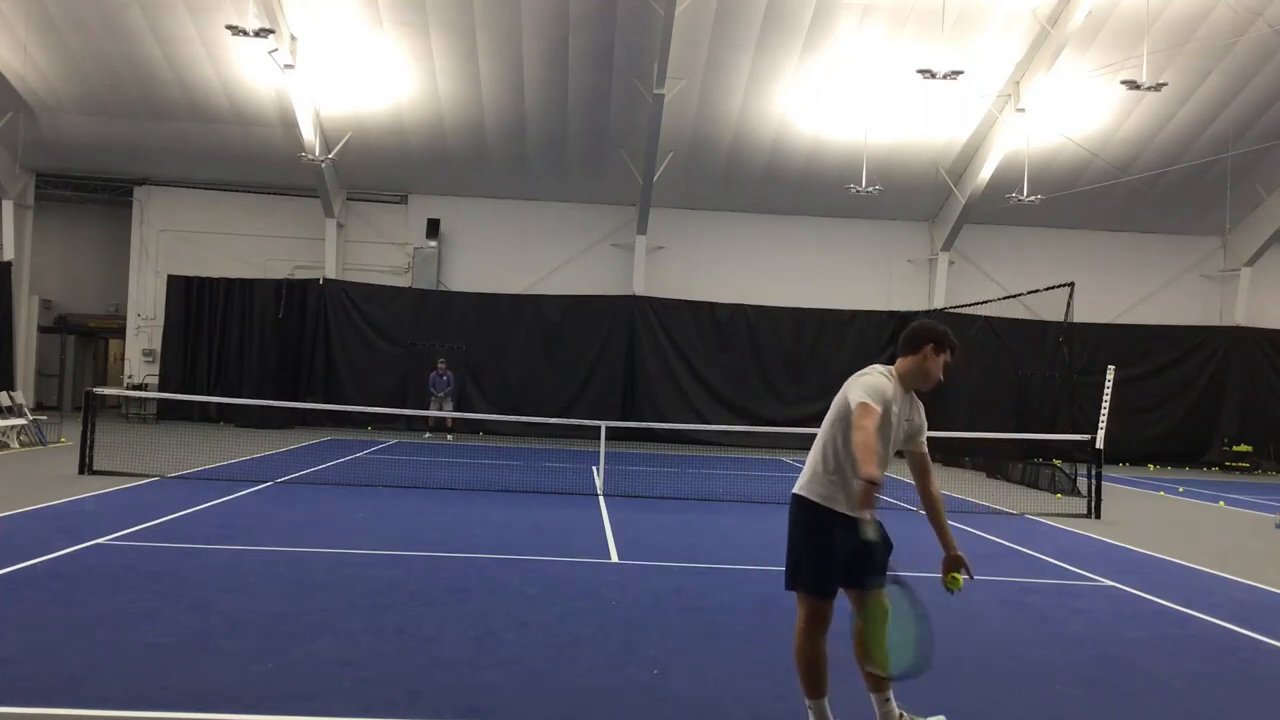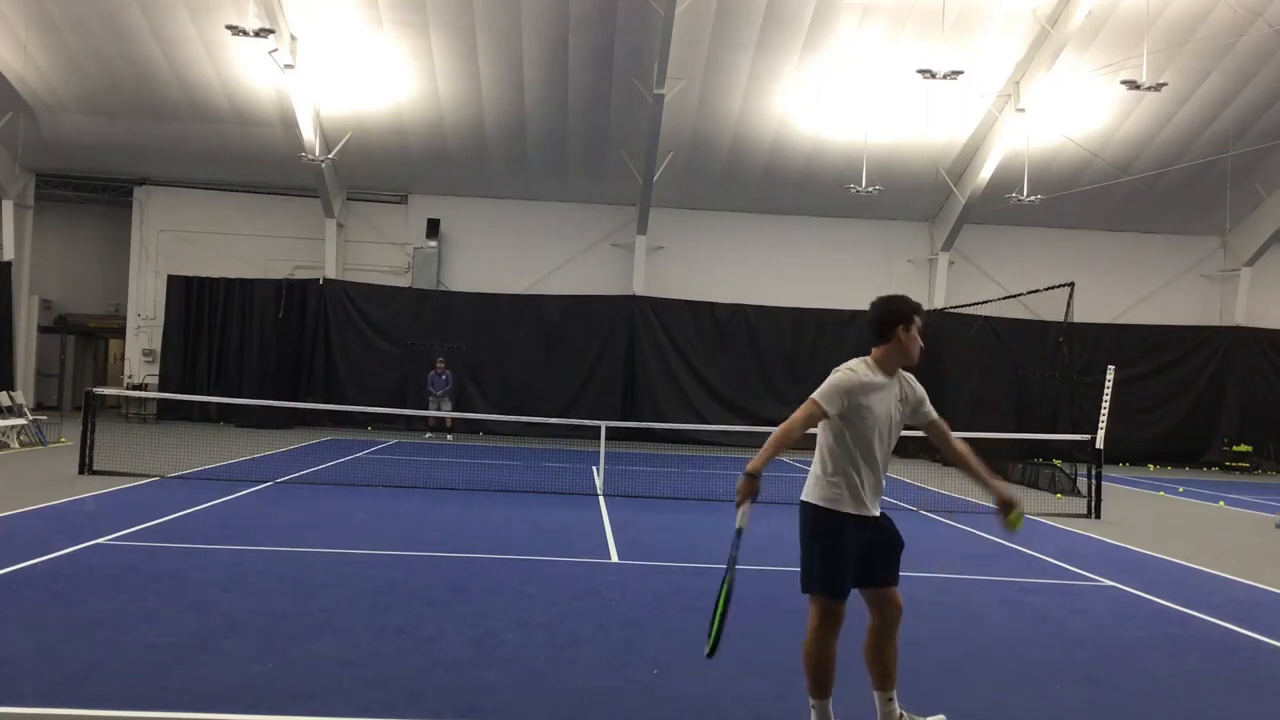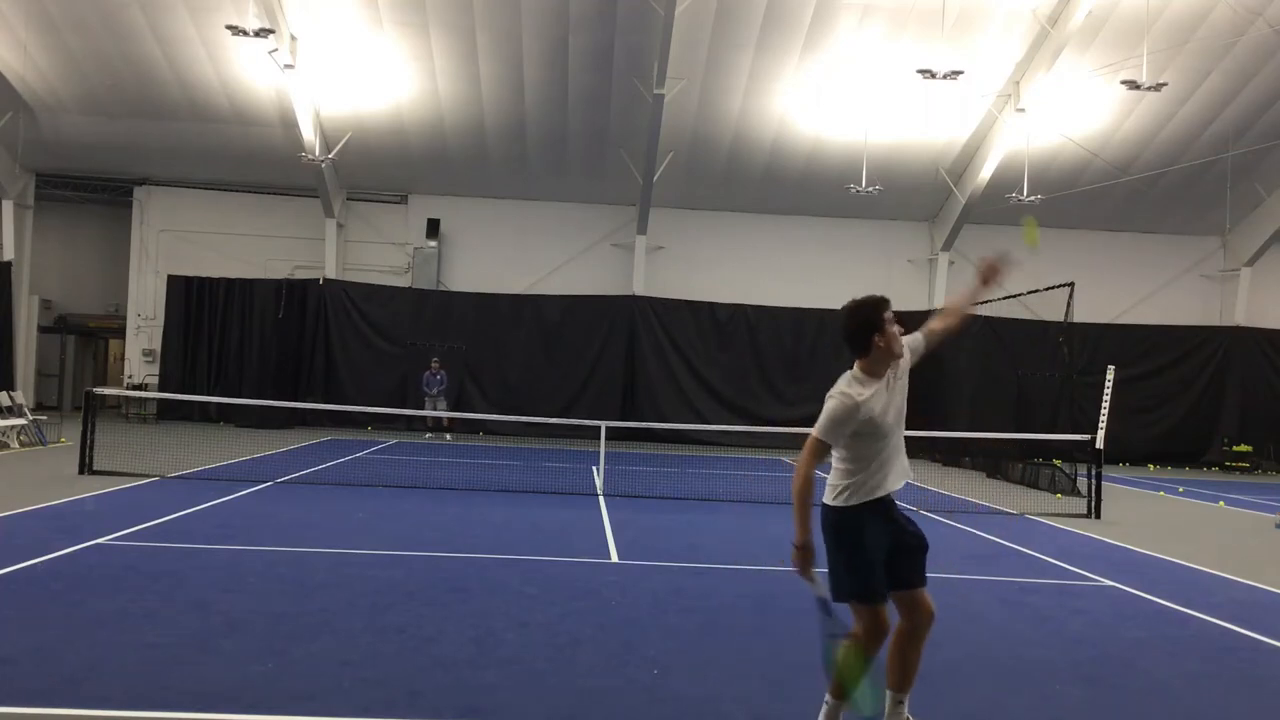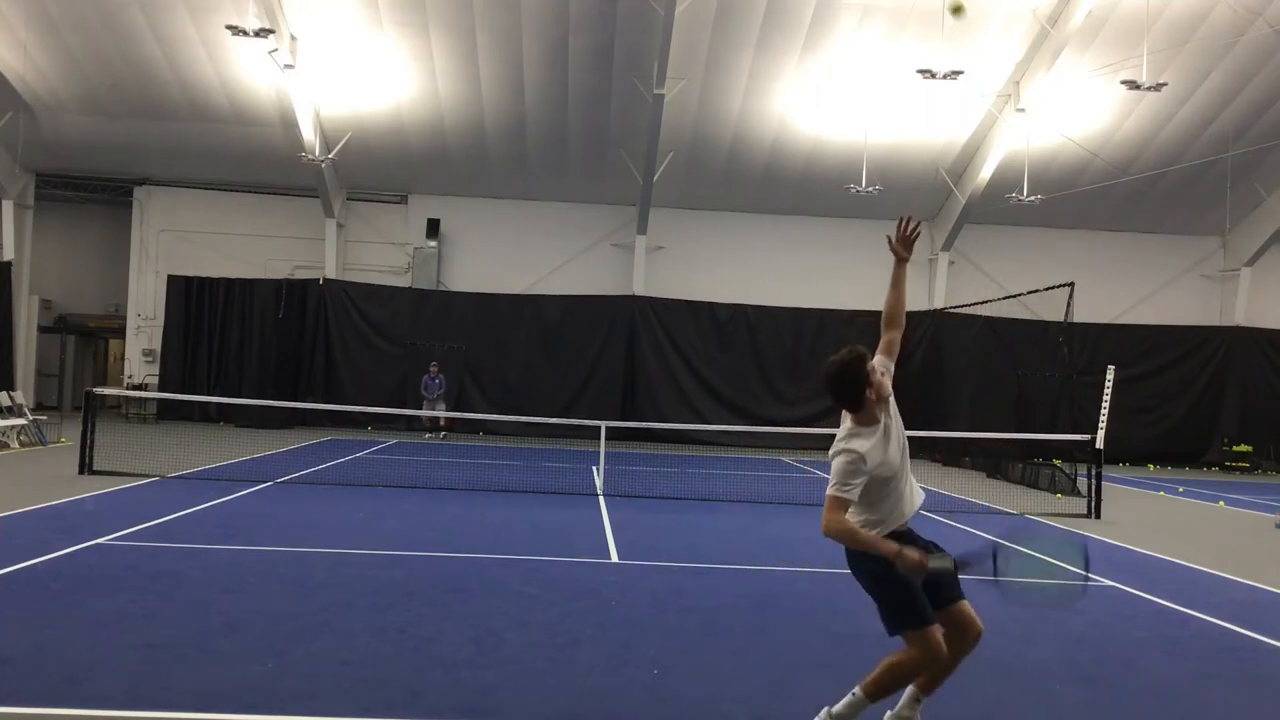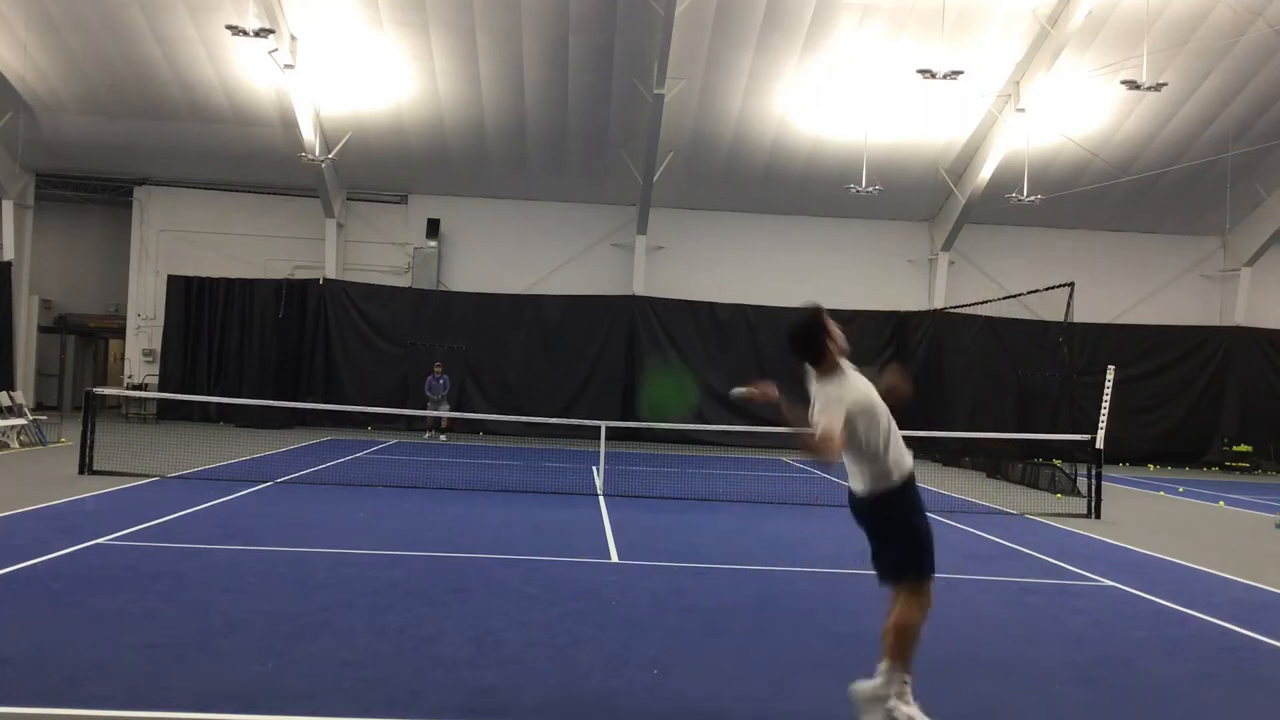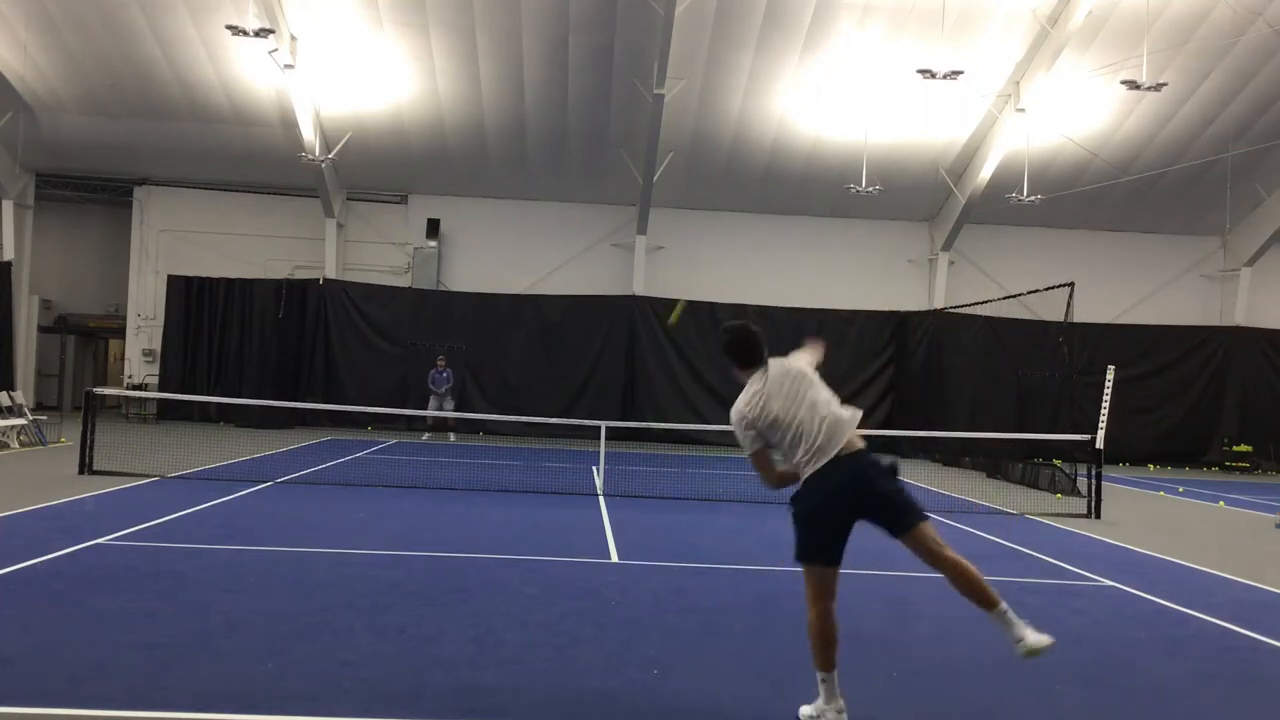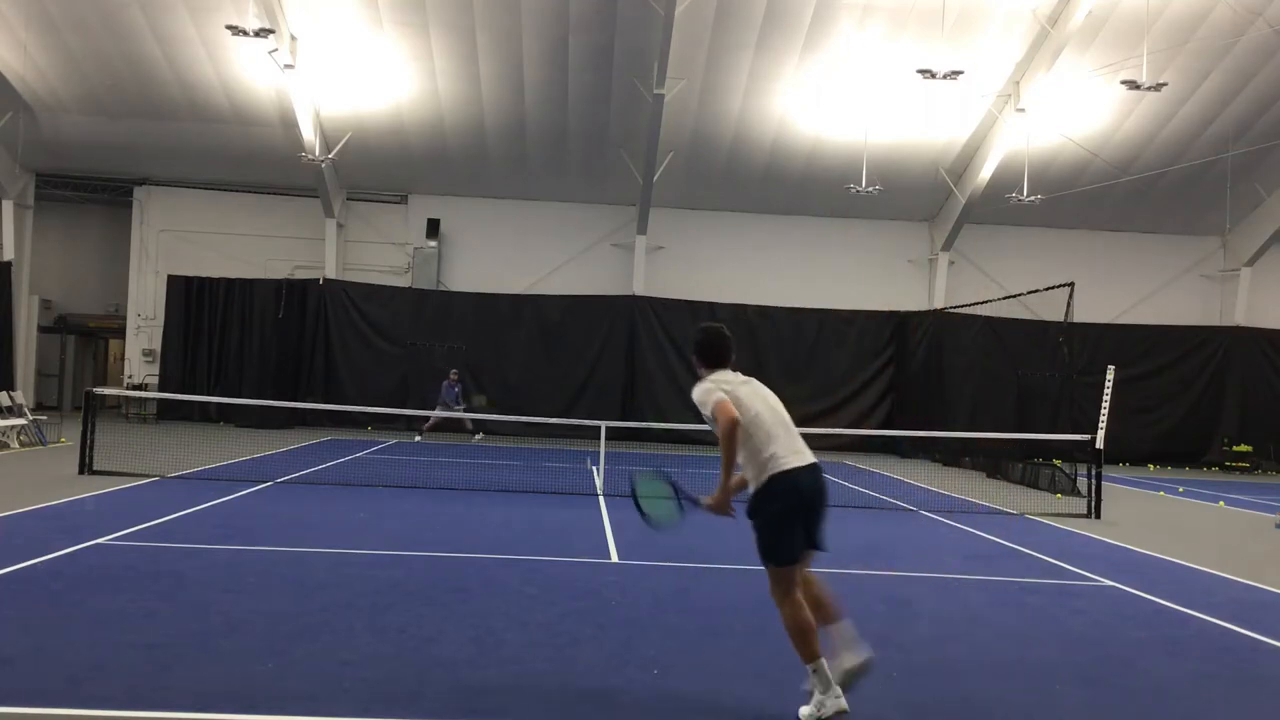
dt=0.3s
person 1, frame 1
left shoulder: (913, 409)
right shoulder: (874, 381)
left elbow: (926, 481)
right elbow: (863, 428)
left wrist: (949, 548)
right wrist: (869, 475)
left hip: (858, 514)
right hip: (818, 507)
left knee: (873, 613)
right knee: (815, 617)
person 1, frame 2
left shoulder: (908, 387)
right shoulder: (850, 379)
left elbow: (948, 441)
right elbow: (797, 422)
left wrist: (993, 486)
right wrist: (755, 469)
left hip: (870, 514)
right hip: (828, 512)
left knee: (888, 609)
right knee: (827, 617)
person 1, frame 3
left shoulder: (900, 357)
right shoulder: (848, 398)
left elbow: (938, 325)
right elbow: (806, 462)
left wrist: (979, 285)
right wrist: (801, 535)
left hip: (885, 508)
right hip: (851, 516)
left knee: (919, 613)
right knee: (872, 626)
person 1, frame 4
left shoulder: (878, 396)
right shoulder: (853, 450)
left elbow: (892, 326)
right elbow: (832, 524)
left wrist: (900, 263)
right wrist: (891, 552)
left hip: (905, 534)
right hip: (877, 551)
left knee: (968, 631)
right knee: (929, 651)
person 1, frame 5
left shoulder: (833, 372)
right shoulder: (833, 395)
right elbow: (825, 445)
left wrist: (881, 388)
left hip: (878, 491)
right hip: (890, 495)
left knee: (909, 593)
right knee: (914, 594)
person 1, frame 6
left shoulder: (743, 408)
right shoulder: (794, 367)
left elbow: (768, 475)
right elbow: (816, 349)
left hip: (821, 487)
right hip: (862, 465)
left knee: (819, 595)
right knee: (935, 552)
right ankle: (1016, 628)
person 1, frame 7
left shoulder: (707, 388)
right shoulder: (752, 384)
left elbow: (730, 421)
left wrist: (724, 489)
right wrist: (735, 485)
left hip: (777, 486)
right hip: (809, 475)
left knee: (786, 592)
right knee: (798, 576)
right ankle: (850, 648)
